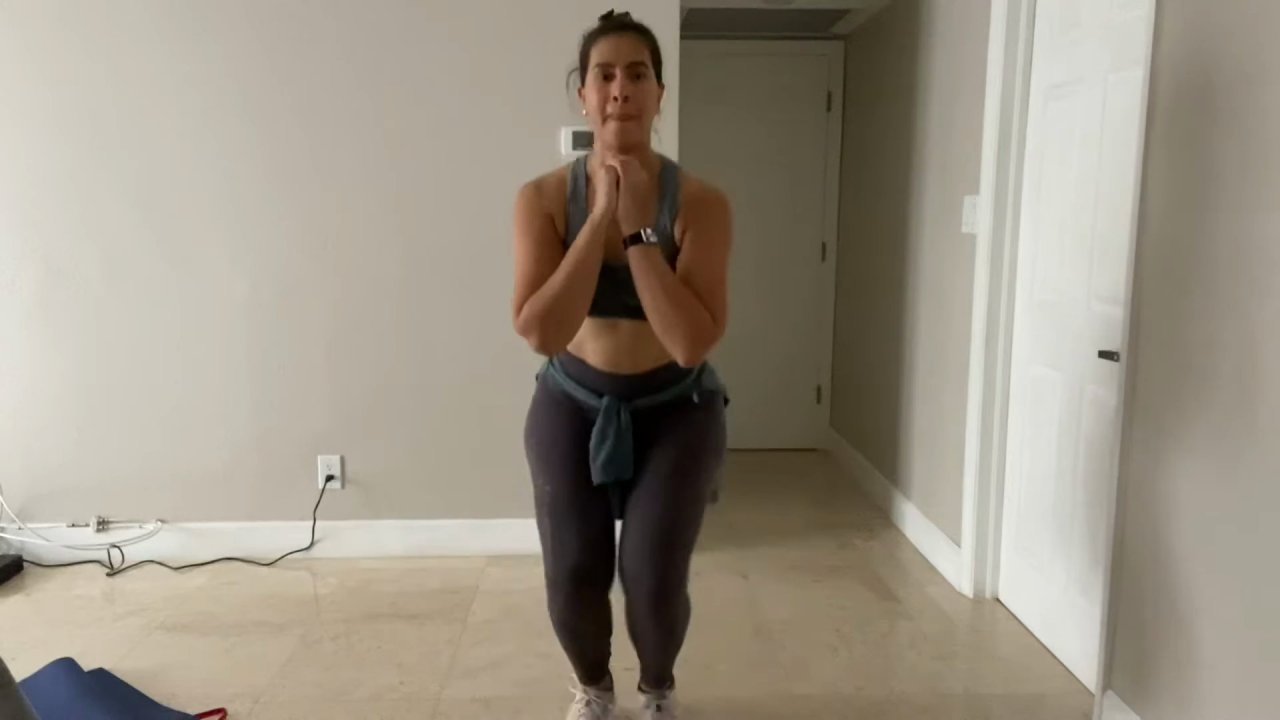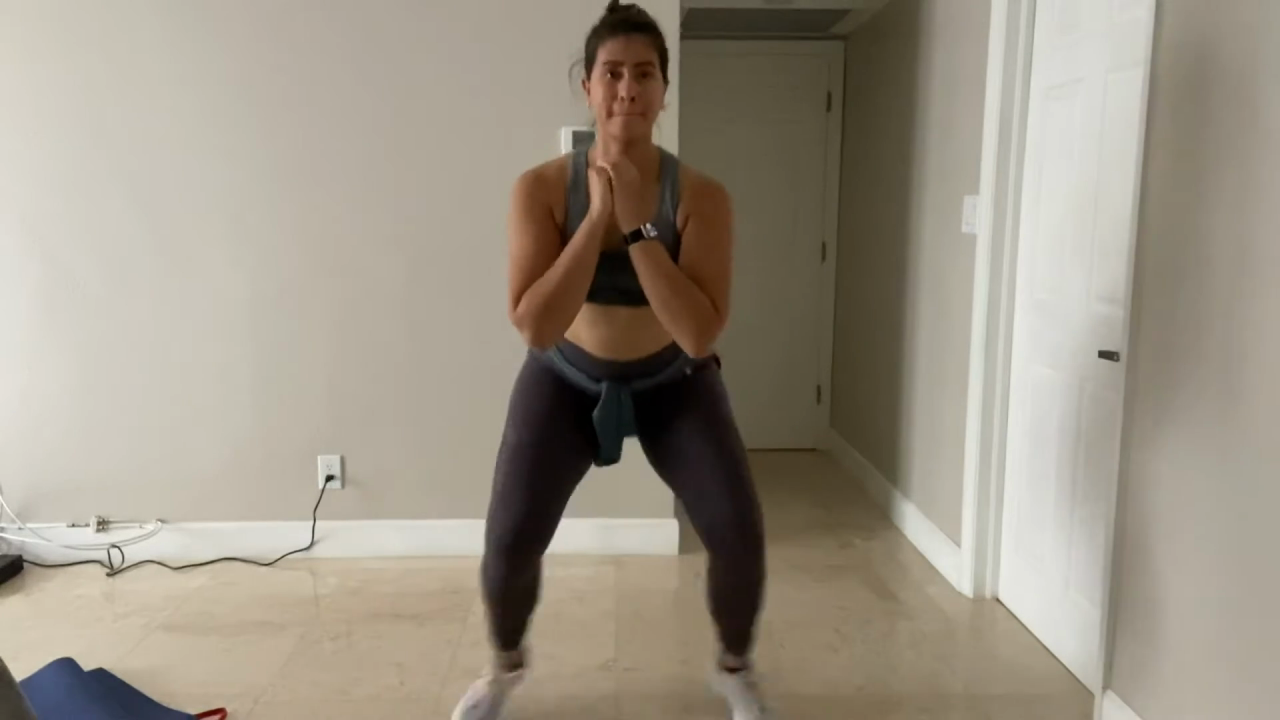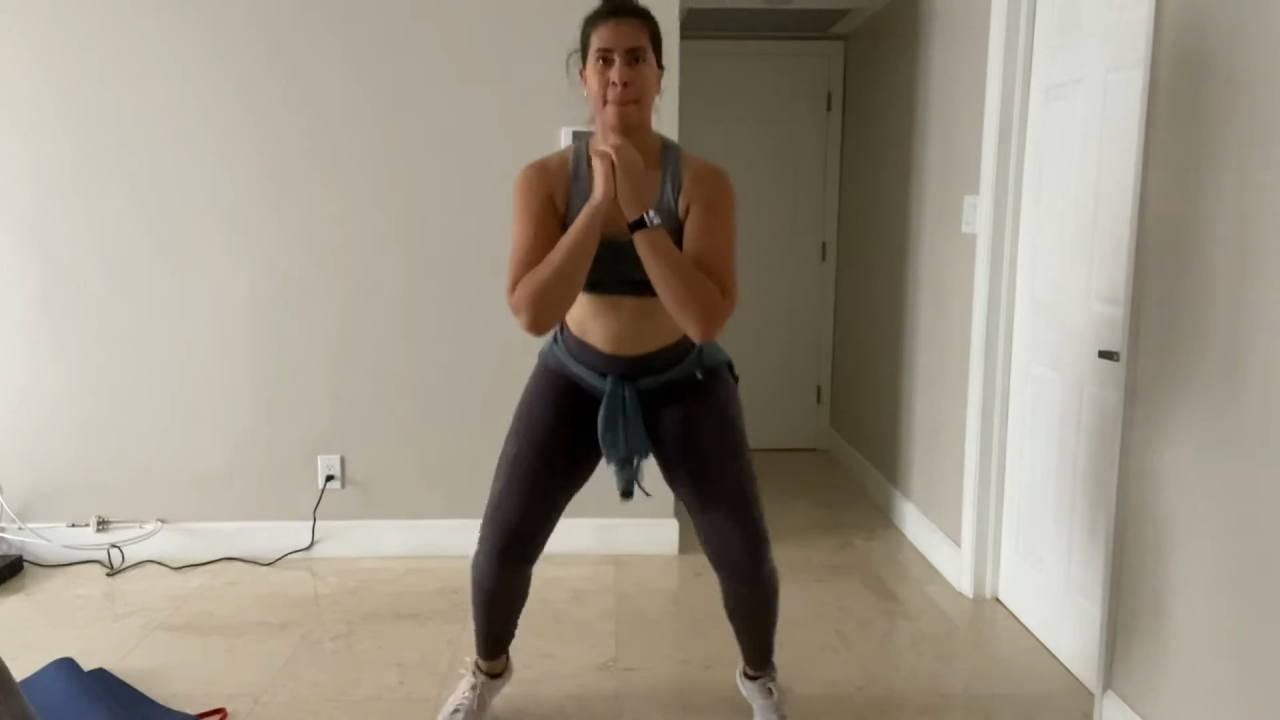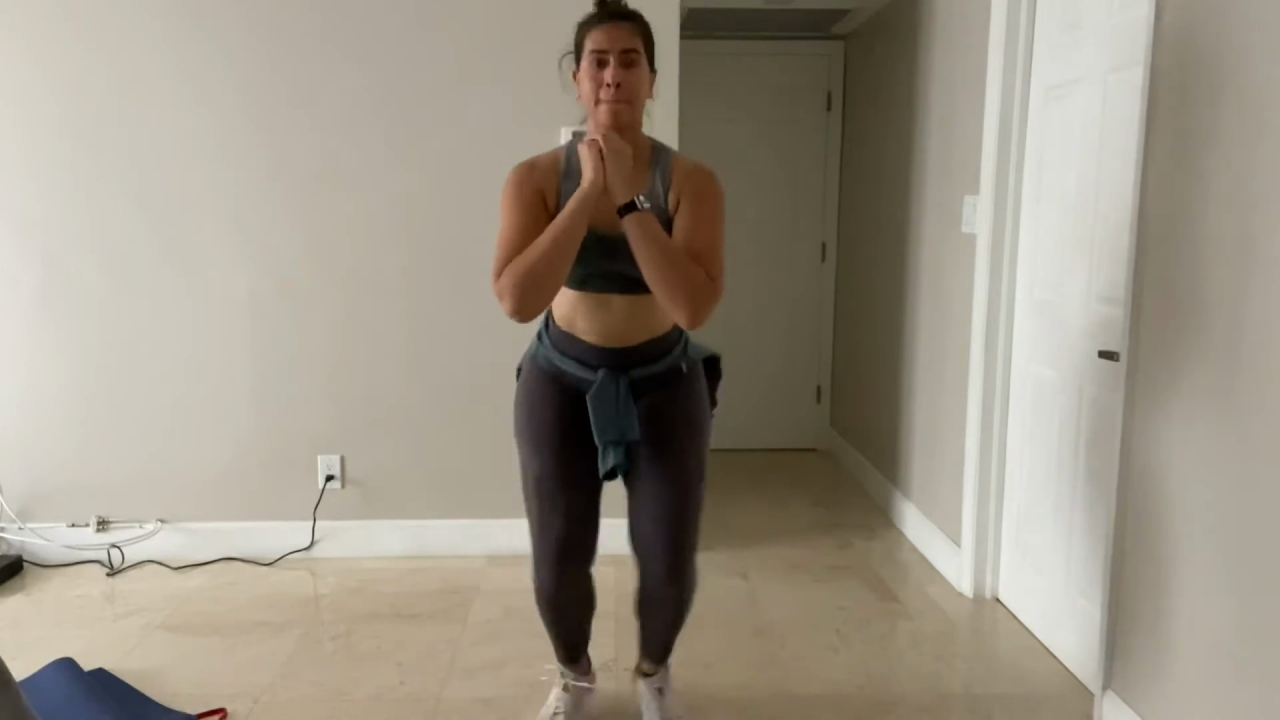
dt=1s
person 1, frame 1
left shoulder: (700, 202)
right shoulder: (543, 197)
left elbow: (695, 341)
right elbow: (540, 334)
left wrist: (638, 230)
right wrist: (601, 218)
left hip: (675, 405)
right hip: (574, 402)
left knee: (653, 577)
right knee: (575, 578)
person 1, frame 2
left shoulder: (700, 195)
right shoulder: (541, 188)
left elbow: (700, 334)
right elbow: (534, 328)
left wrist: (638, 227)
right wrist: (598, 219)
left hip: (673, 384)
right hip: (566, 381)
left knee: (739, 533)
right knee: (512, 540)
right ankle: (506, 662)
person 1, frame 3
left shoulder: (703, 180)
right shoulder: (544, 178)
left elbow: (707, 320)
right elbow: (532, 315)
left wrist: (639, 212)
right wrist: (599, 205)
left hip: (681, 384)
right hip: (574, 380)
left knee: (744, 554)
right knee: (503, 545)
person 1, frame 4
left shoulder: (690, 180)
right shoulder: (536, 176)
left elbow: (694, 309)
right elbow: (517, 300)
left wrist: (628, 201)
right wrist: (586, 196)
left hip: (662, 380)
right hip: (562, 377)
left knee: (666, 555)
right knee: (562, 555)
